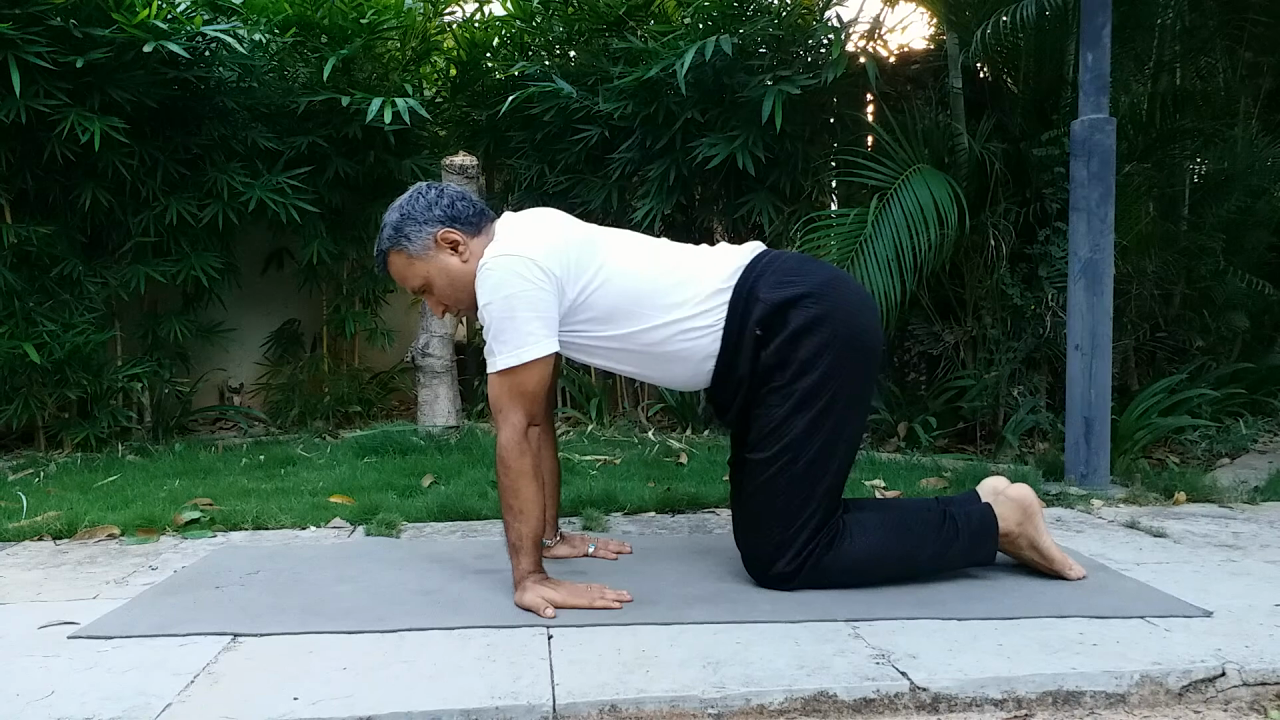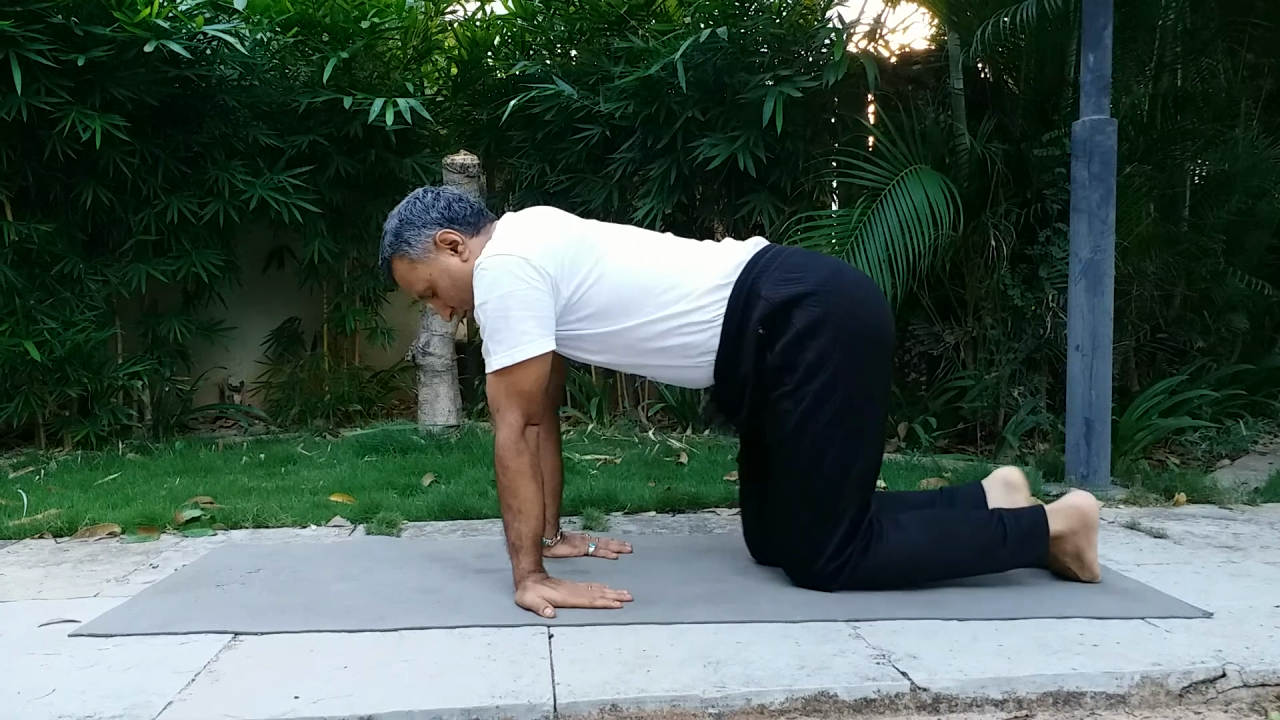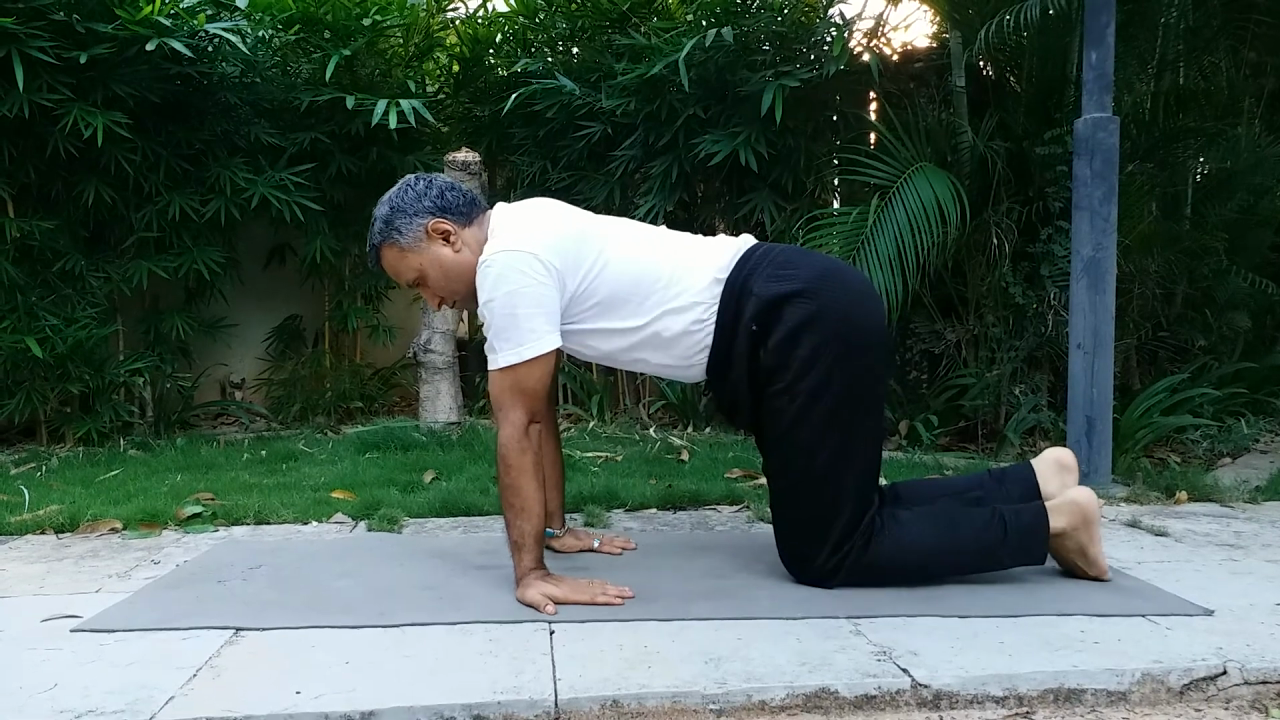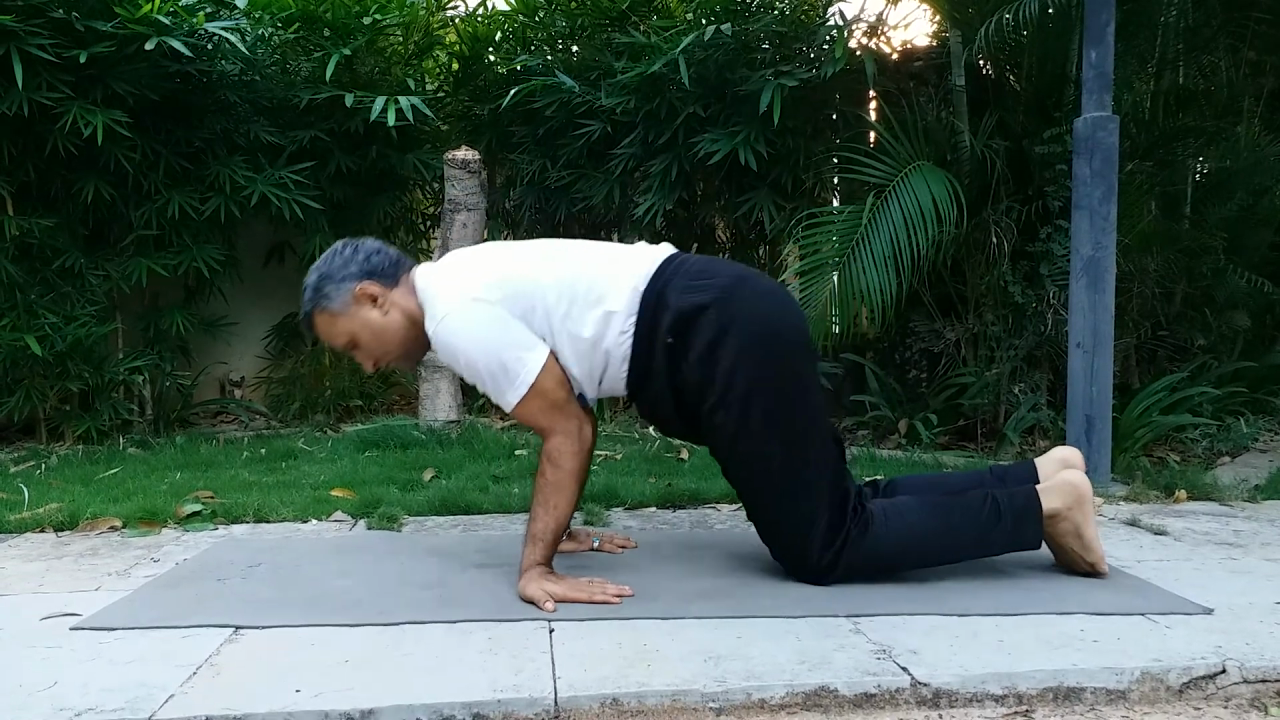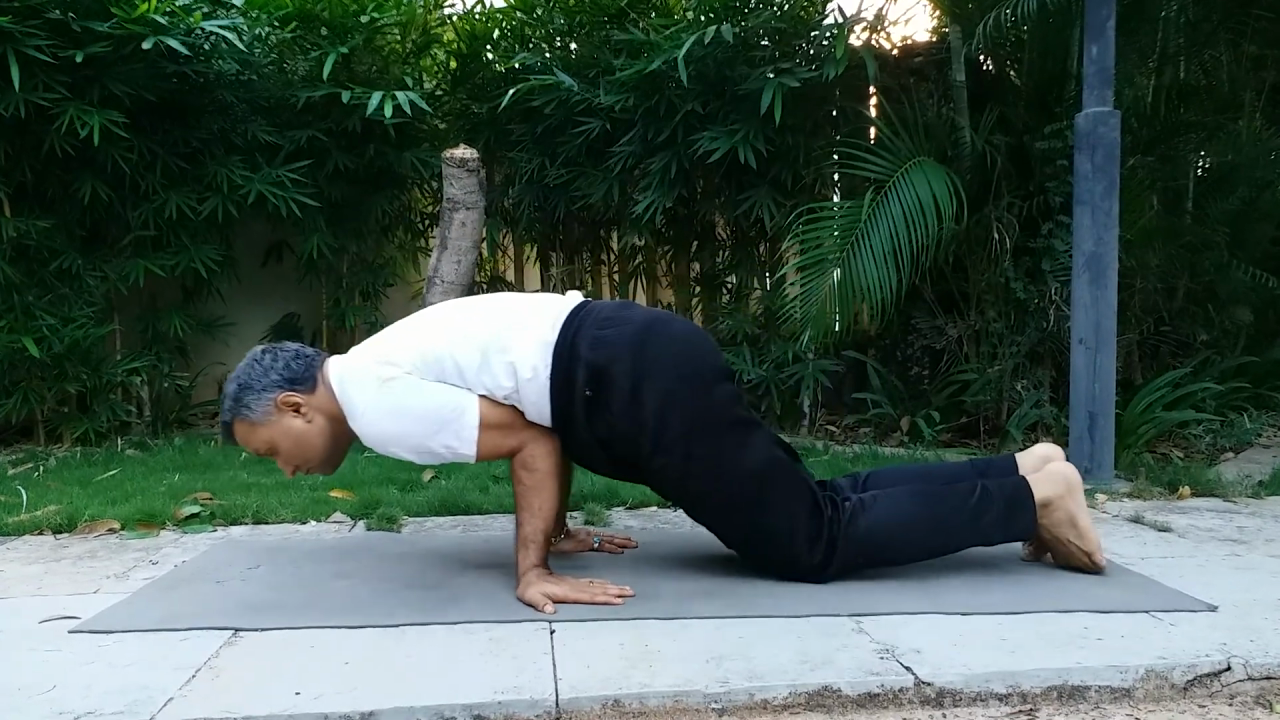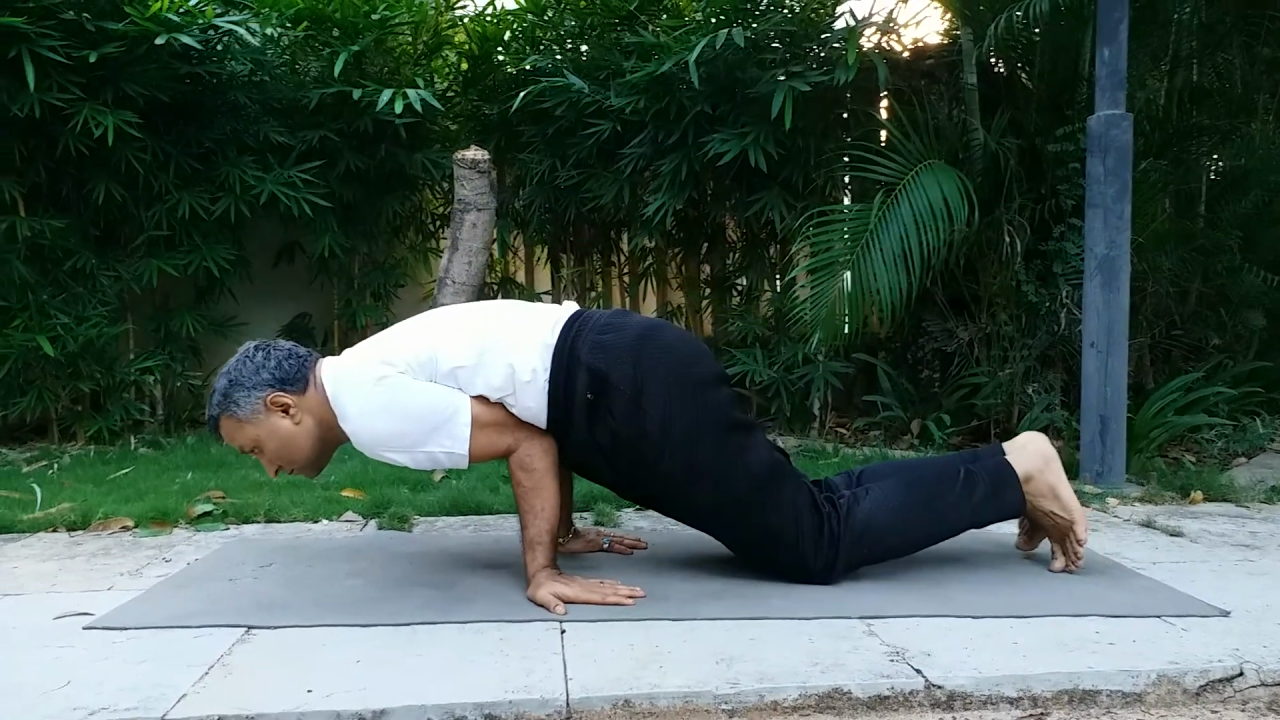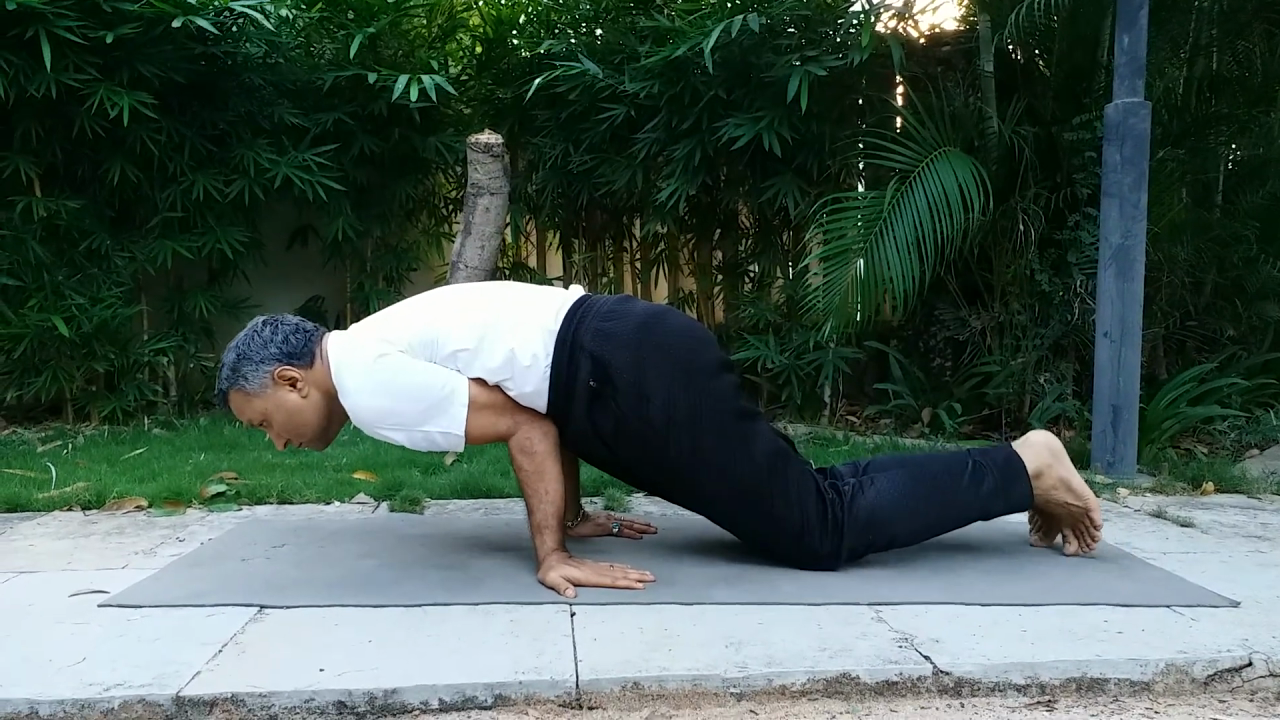
dt=0.7s
person 1, frame 1
left shoulder: (507, 270)
right shoulder: (523, 248)
left elbow: (517, 430)
right elbow: (537, 420)
left wrist: (529, 575)
right wrist: (550, 534)
left hip: (804, 326)
right hip: (794, 322)
left knee: (782, 557)
right knee: (775, 525)
left ankle: (995, 522)
right ankle: (979, 505)
person 1, frame 2
left shoulder: (503, 269)
right shoulder: (529, 248)
left elbow: (517, 428)
right elbow: (542, 413)
left wrist: (529, 574)
right wrist: (550, 533)
left hip: (810, 321)
right hip: (802, 312)
left knee: (823, 556)
right knee: (773, 538)
left ankle: (1048, 526)
right ankle: (989, 499)
person 1, frame 3
left shoulder: (507, 265)
right shoulder: (520, 236)
left elbow: (518, 427)
right elbow: (538, 413)
left wrist: (530, 571)
right wrist: (555, 527)
left hip: (803, 324)
right hip: (808, 309)
left knee: (827, 554)
right knee: (837, 515)
left ankle: (1048, 521)
right ankle: (1035, 481)
person 1, frame 4
left shoulder: (454, 317)
right shoulder: (460, 285)
left elbow: (569, 431)
right elbow: (567, 414)
left wrist: (535, 566)
right wrist: (556, 529)
left hip: (724, 334)
right hip: (729, 320)
left knee: (825, 545)
right knee: (829, 511)
left ankle: (1041, 505)
right ankle: (1037, 476)
person 1, frame 5
left shoulder: (371, 402)
right shoulder: (382, 369)
left elbow: (527, 439)
left wrist: (532, 571)
right wrist: (552, 531)
left hip: (640, 383)
right hip: (641, 358)
left knee: (813, 541)
right knee: (809, 506)
left ankle: (1031, 497)
right ankle: (1020, 470)
person 1, frame 6
left shoulder: (367, 409)
right shoulder: (376, 374)
left elbow: (526, 441)
left wrist: (541, 572)
right wrist: (560, 532)
left hip: (635, 389)
right hip: (625, 373)
left knee: (818, 543)
right knee: (798, 511)
left ankle: (1012, 474)
right ankle: (1005, 469)
person 1, frame 7
left shoulder: (367, 384)
right shoulder: (381, 348)
left elbow: (522, 425)
left wrist: (550, 557)
right wrist: (570, 515)
left hip: (635, 377)
right hip: (631, 356)
left knee: (821, 529)
right knee: (806, 499)
left ankle: (1022, 469)
right ankle: (1015, 468)
